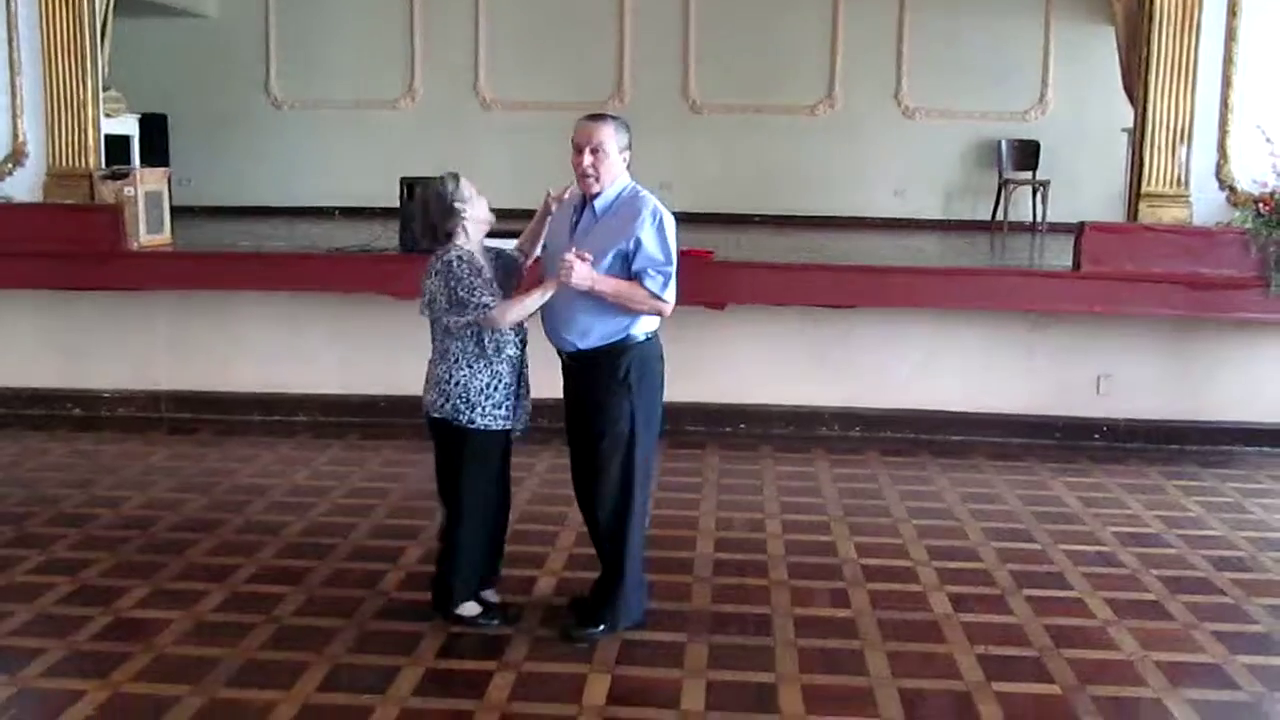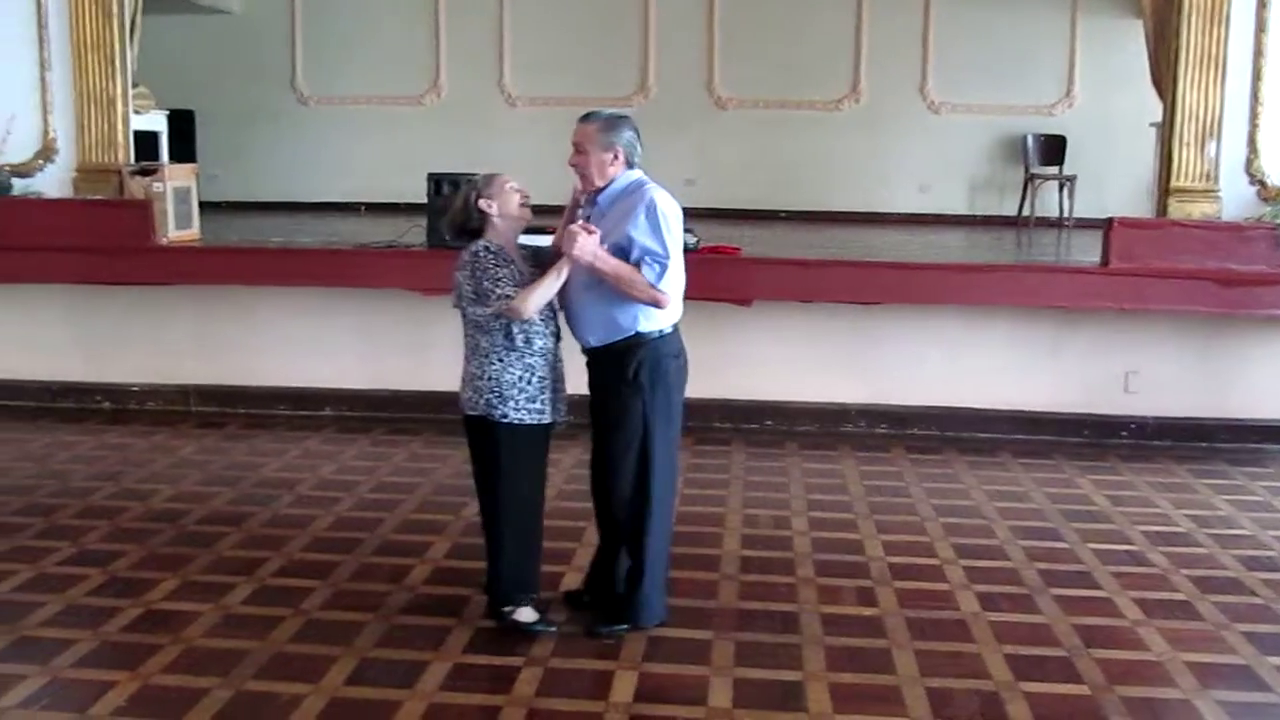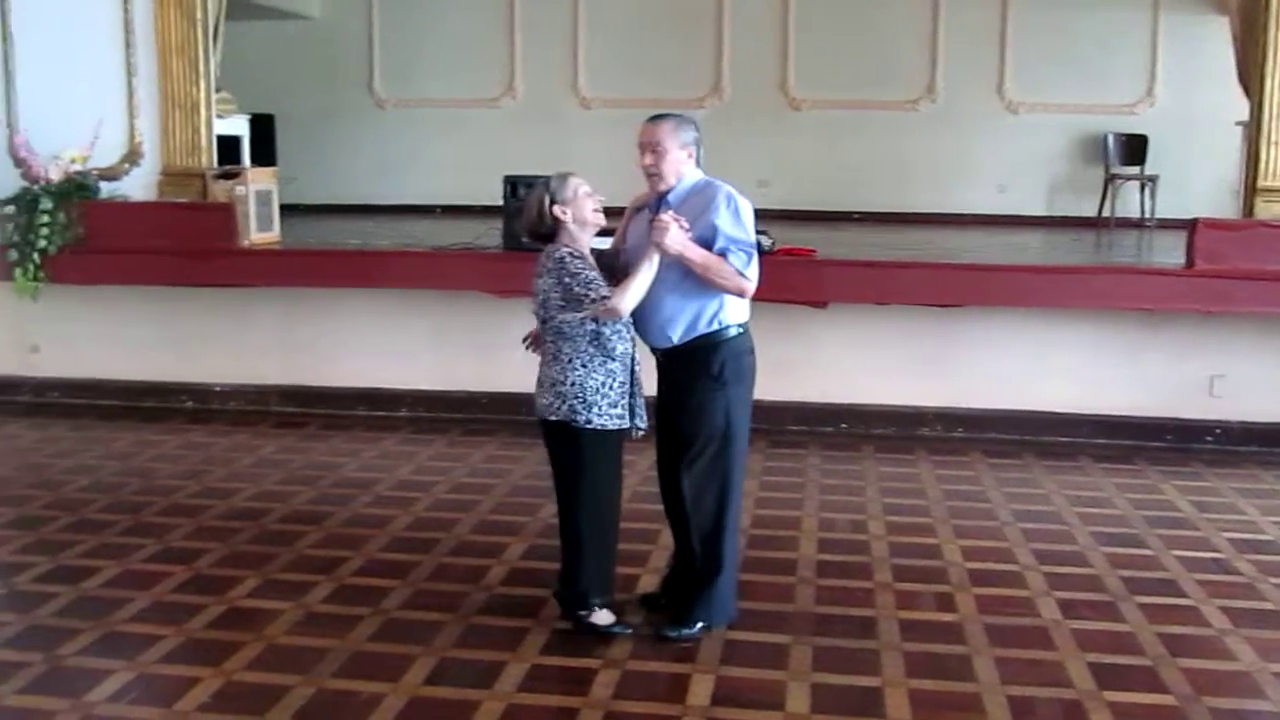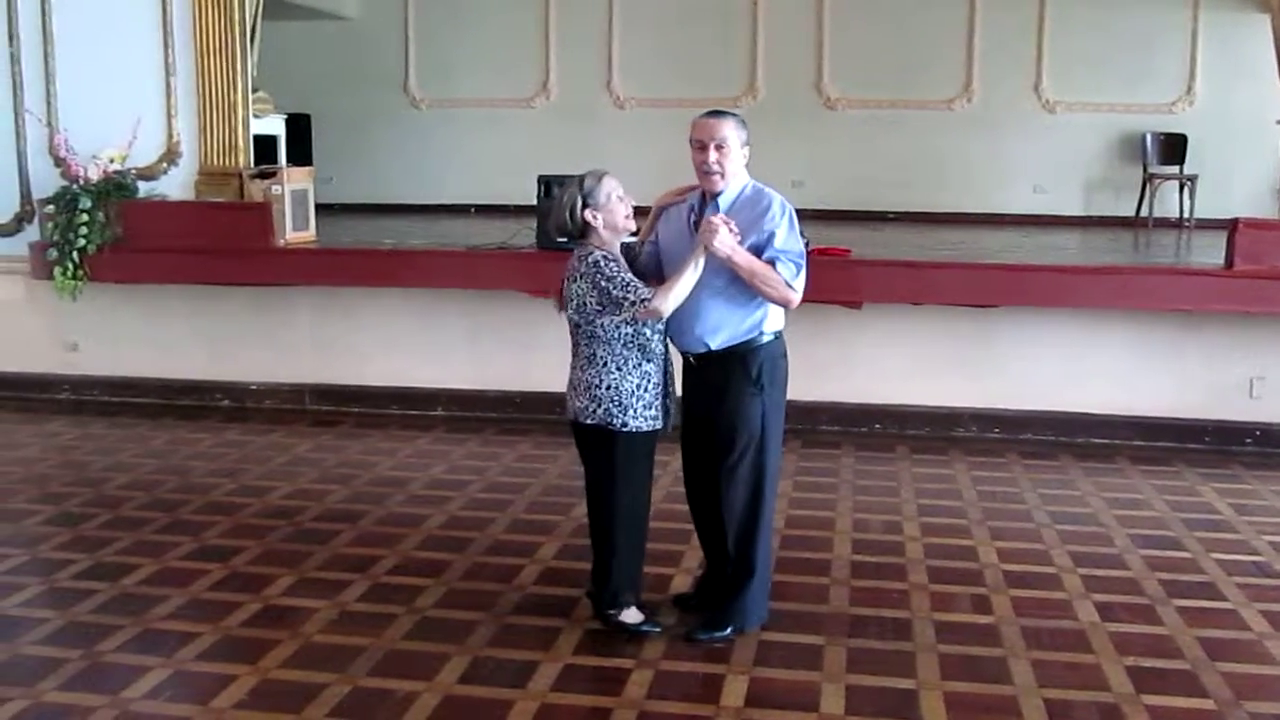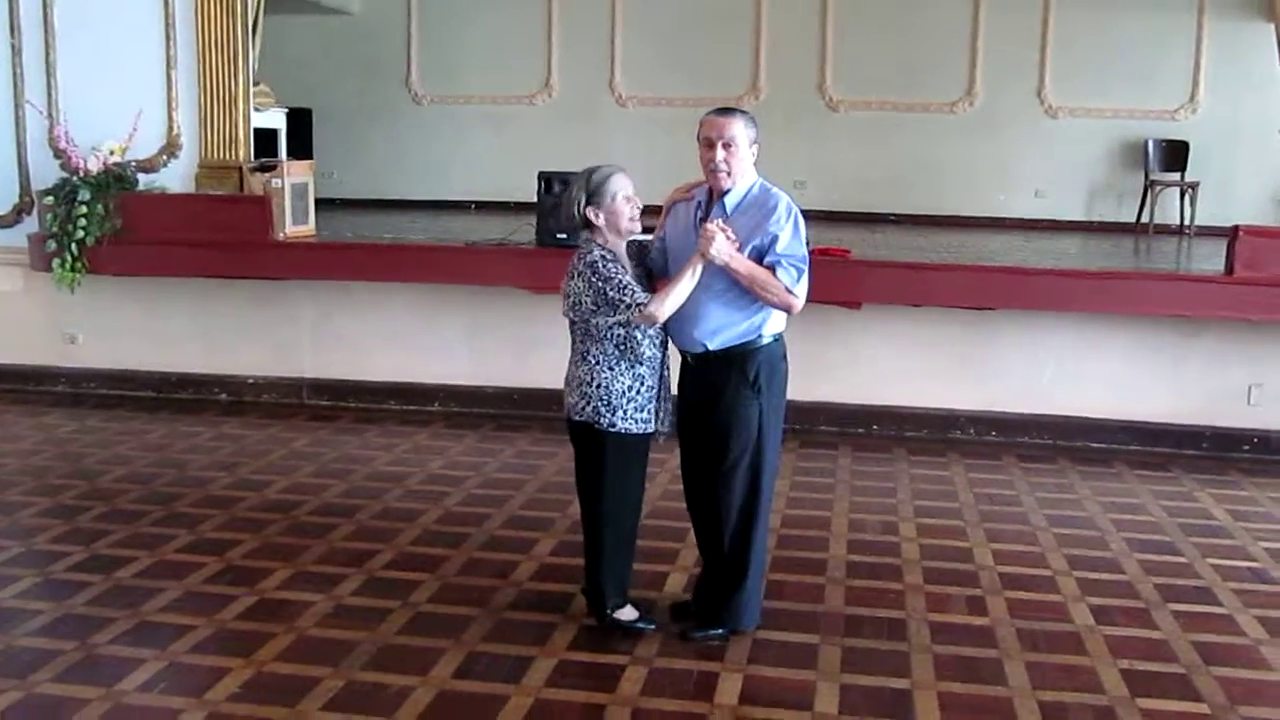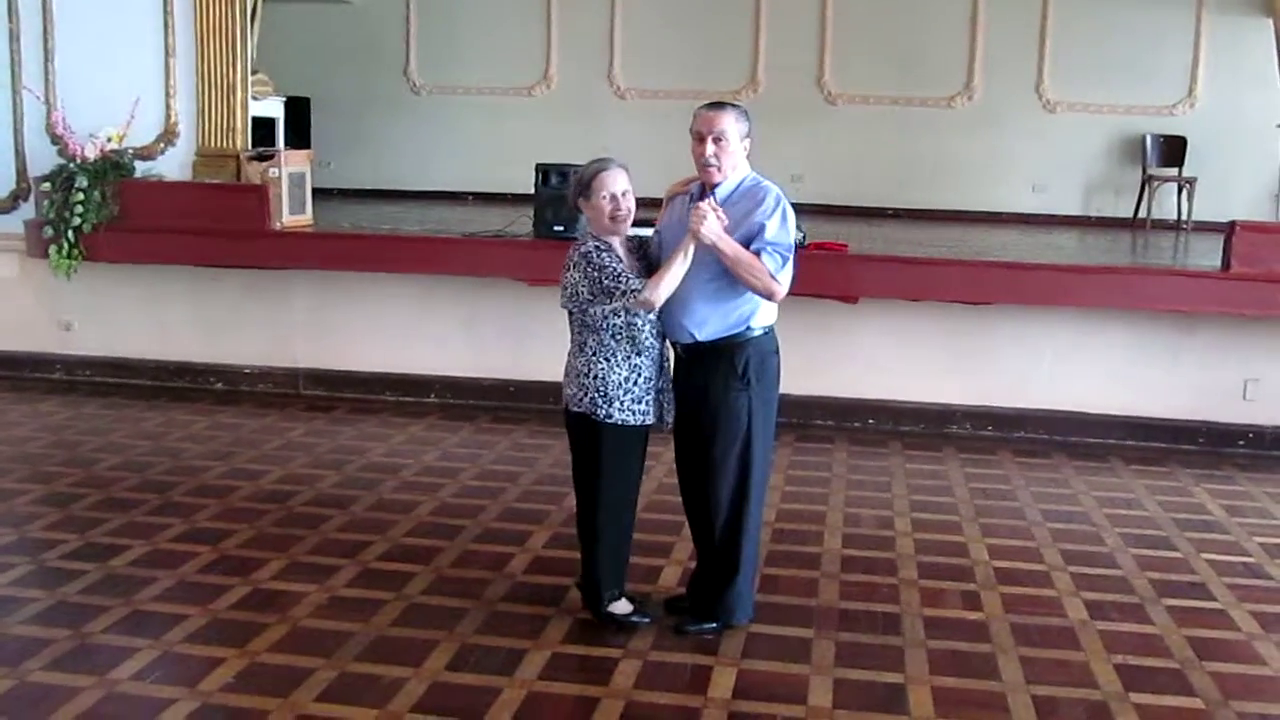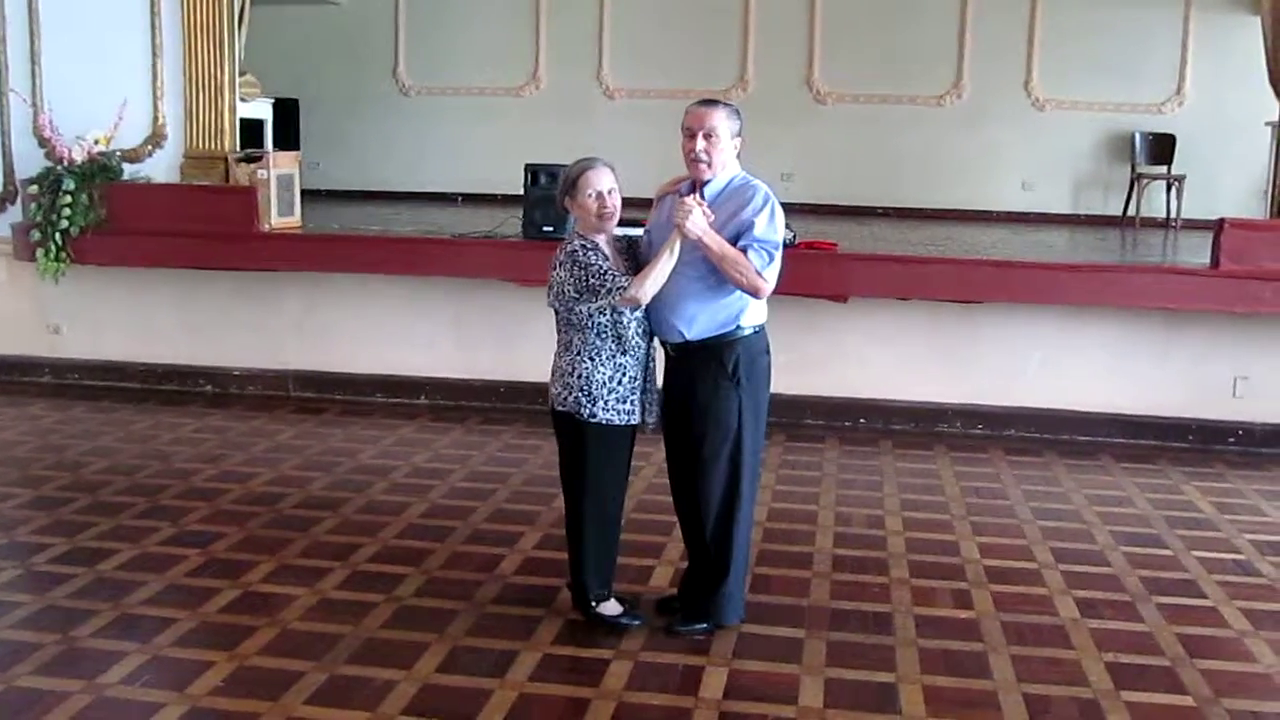
dt=0.5s
person 1, frame 1
left shoulder: (645, 214)
right shoulder: (566, 212)
left elbow: (661, 301)
left wrist: (593, 282)
left hip: (624, 365)
right hip: (578, 363)
left knee: (617, 485)
right knee: (589, 483)
left ankle: (619, 604)
right ankle: (611, 585)
person 1, frame 2
left shoulder: (648, 204)
right shoulder: (597, 204)
left elbow: (661, 294)
left wrist: (595, 257)
left hip: (644, 360)
right hip: (610, 357)
left knee: (640, 482)
right knee: (609, 477)
left ankle: (640, 601)
right ankle: (607, 582)
person 1, frame 3
left shoulder: (720, 201)
right shoulder: (643, 215)
left elbow: (743, 283)
left wrist: (682, 247)
left hip: (716, 358)
right hip: (673, 359)
left knee: (709, 479)
right knee: (675, 477)
left ankle: (710, 602)
right ankle: (684, 582)
person 1, frame 4
left shoulder: (770, 208)
right shoulder: (675, 214)
left elbow: (790, 293)
right elbow: (641, 274)
left wrist: (731, 251)
left hip: (750, 364)
right hip: (697, 365)
left knee: (743, 485)
right knee: (701, 480)
left ankle: (740, 605)
right ankle: (715, 582)
person 1, frame 5
left shoulder: (776, 210)
right shoulder: (682, 210)
left elbow: (791, 298)
right elbow: (652, 272)
left wrist: (728, 258)
left hip: (748, 368)
right hip: (695, 366)
left knee: (741, 489)
right knee: (700, 485)
left ankle: (733, 608)
right ankle: (709, 591)
person 1, frame 6
left shoulder: (766, 201)
right shoulder: (680, 202)
left elbow: (774, 286)
left wrist: (716, 237)
left hip: (740, 360)
right hip: (689, 358)
left knee: (732, 482)
right knee: (696, 480)
left ankle: (726, 603)
right ankle: (705, 585)
person 1, frame 7
left shoulder: (755, 200)
right shoulder: (670, 200)
left elbow: (760, 283)
left wrist: (701, 233)
left hip: (729, 359)
right hip: (679, 357)
left knee: (723, 484)
right knee: (687, 480)
left ankle: (718, 602)
right ankle: (696, 585)
person 2, frame 1
left shoulder: (486, 258)
right shoulder: (449, 263)
left elbow: (520, 260)
right elbow: (499, 317)
left wrist: (545, 215)
right wrist: (558, 282)
left hip: (492, 402)
right hip: (464, 406)
left knee: (493, 499)
right knee: (467, 501)
left ankle: (480, 584)
right ankle: (452, 594)
person 2, frame 2
left shoulder: (527, 255)
right shoulder: (479, 258)
left elbow: (554, 267)
right elbow: (522, 307)
right wrist: (571, 258)
left hip: (532, 398)
right hip: (499, 402)
left knee: (526, 498)
right knee: (509, 500)
left ankle: (517, 587)
right ankle: (506, 598)
person 2, frame 3
left shoulder: (582, 259)
right shoulder: (560, 263)
right elbow: (617, 305)
right wrist: (656, 249)
left hip: (600, 403)
right hip: (578, 407)
left knee: (598, 502)
right knee: (587, 503)
left ankle: (582, 589)
right ankle: (583, 602)
person 2, frame 4
left shoulder: (612, 258)
right shoulder: (593, 265)
right elbow: (657, 306)
left wrist: (658, 212)
right wrist: (703, 250)
left hip: (629, 404)
right hip: (611, 408)
left knee: (627, 501)
right knee: (617, 503)
left ankle: (613, 588)
right ankle: (613, 601)
person 2, frame 5
left shoulder: (629, 253)
right shoulder: (592, 263)
right elbow: (653, 312)
left wrist: (670, 209)
right wrist: (701, 257)
left hip: (630, 404)
right hip: (604, 407)
left knee: (622, 502)
right knee: (609, 503)
left ankle: (606, 588)
right ankle: (607, 600)
person 2, frame 6
left shoulder: (635, 247)
right shoulder: (588, 256)
left elbow: (663, 254)
right elbow: (649, 297)
right wrist: (693, 237)
left hip: (631, 396)
right hip: (601, 399)
left knee: (621, 495)
right knee: (605, 496)
left ankle: (602, 581)
right ankle: (602, 593)
person 2, frame 7
left shoulder: (624, 247)
right shoulder: (574, 255)
right elbow: (637, 294)
right wrist: (679, 233)
left hip: (620, 395)
right hip: (587, 398)
left knee: (609, 495)
right knee: (591, 496)
left ankle: (596, 582)
right ankle: (591, 593)
